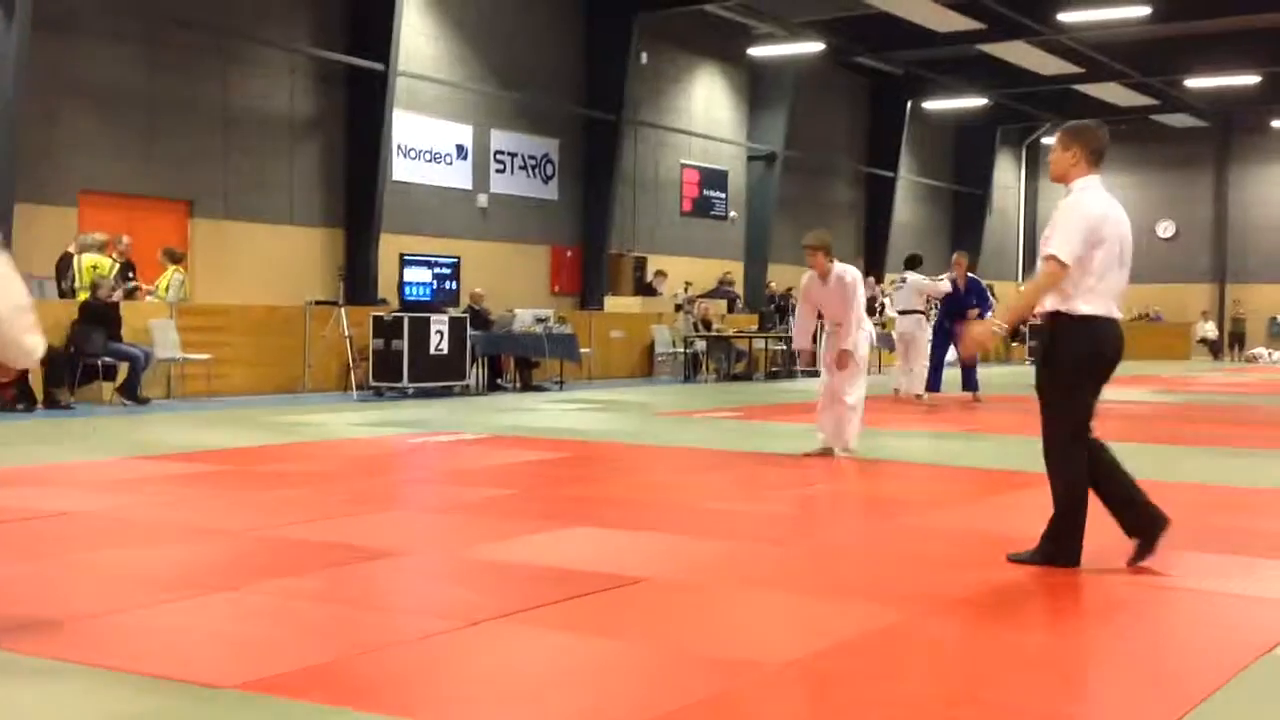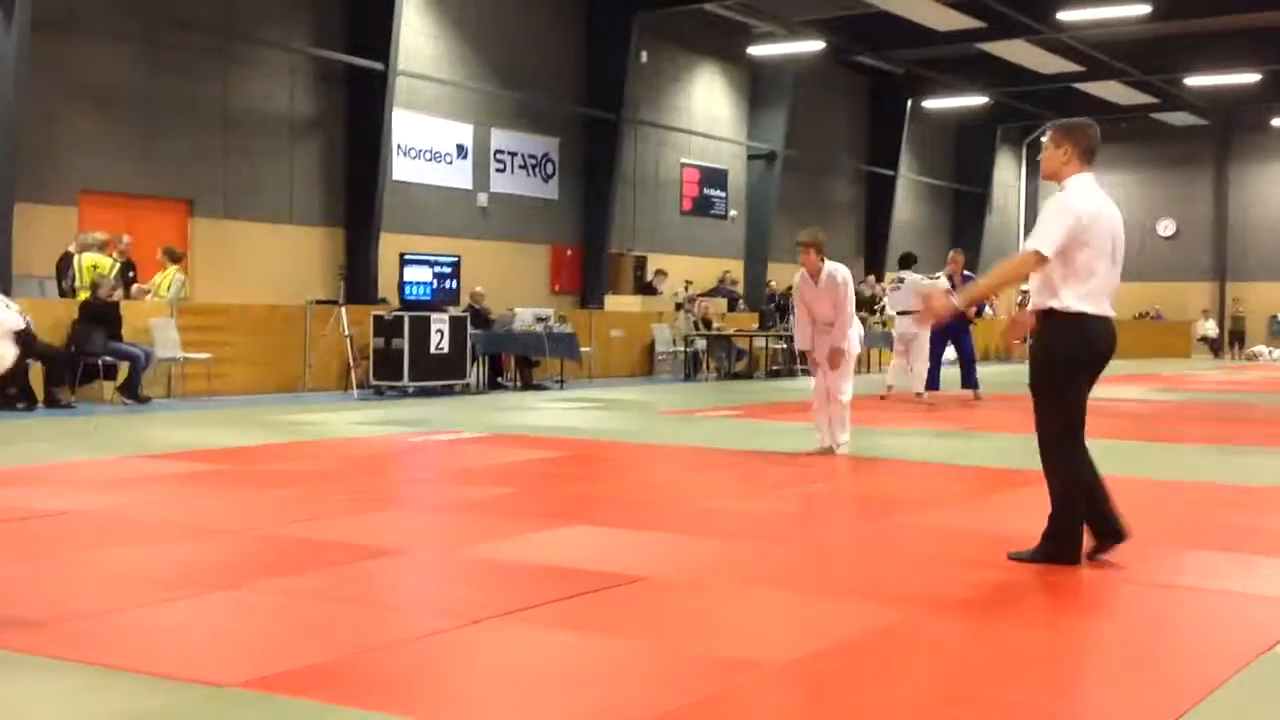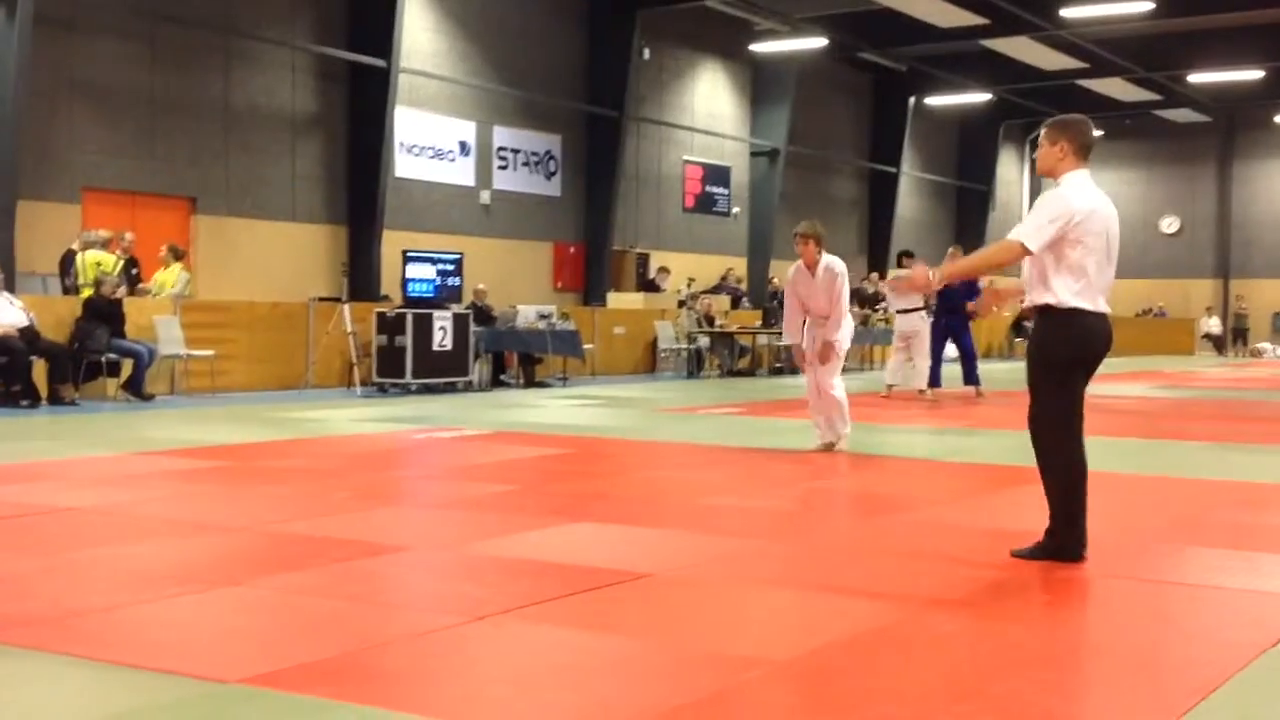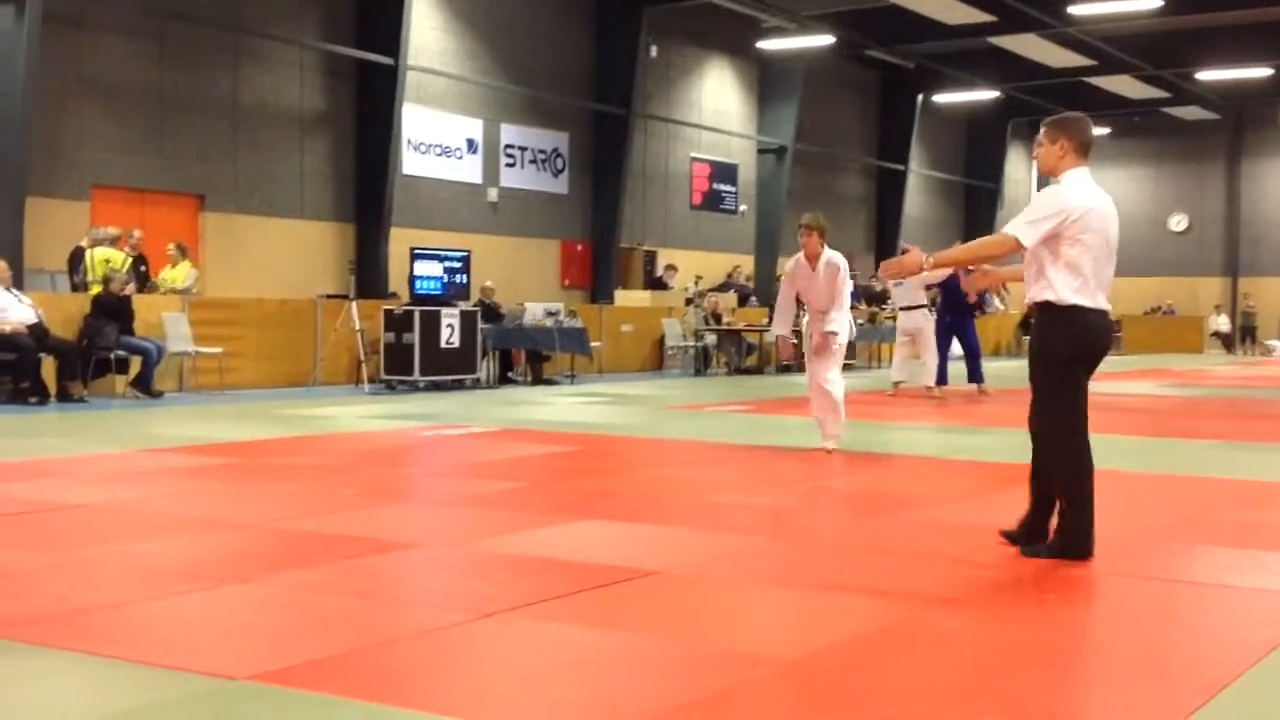
dt=0.1s
person 1, frame 1
left shoulder: (1078, 205)
right shoulder: (1109, 208)
left elbow: (1051, 274)
left wrist: (997, 322)
left hip: (1074, 336)
right hip: (1101, 332)
left knee: (1062, 441)
right knee: (1074, 438)
left ankle: (1062, 545)
right ankle: (1140, 518)
person 1, frame 2
left shoulder: (1069, 202)
right shoulder: (1103, 205)
left elbow: (1025, 262)
left wrist: (958, 300)
right wrist: (1038, 311)
left hip: (1066, 331)
right hip: (1093, 329)
left knee: (1059, 435)
right knee: (1064, 432)
left ankle: (1063, 544)
right ankle: (1101, 524)
person 1, frame 3
left shoulder: (1064, 199)
right shoulder: (1097, 202)
left elbow: (1006, 252)
left wrist: (938, 275)
right wrist: (1014, 291)
left hip: (1064, 327)
right hip: (1089, 324)
left knee: (1056, 433)
right knee: (1055, 429)
left ankle: (1065, 540)
right ankle: (1065, 533)
person 1, frame 4
left shoulder: (1063, 197)
right shoulder: (1100, 200)
left elbow: (1000, 245)
left wrist: (929, 262)
right wrist: (1002, 276)
left hip: (1065, 324)
right hip: (1090, 321)
left knee: (1062, 431)
right knee: (1054, 426)
left ankle: (1074, 538)
right ankle: (1037, 526)
person 2, frame 1
left shoulder: (849, 276)
right shoulder: (808, 281)
left elbow: (853, 317)
right elbow: (805, 317)
left wrist: (845, 349)
right wrist: (804, 348)
left hip: (855, 336)
right hip: (832, 334)
left knee: (847, 393)
right knee: (828, 393)
left ankle: (847, 444)
right ankle: (827, 443)
person 2, frame 2
left shoulder: (839, 275)
right shoulder: (800, 280)
left elbow: (845, 315)
right elbow: (803, 317)
left wrist: (838, 348)
right wrist: (807, 350)
left hip: (844, 334)
right hip: (821, 334)
left knee: (840, 391)
right knee: (820, 392)
left ankle: (840, 442)
right ankle: (826, 442)
person 2, frame 3
left shoulder: (835, 268)
right shoulder: (794, 272)
left elbow: (840, 309)
right elbow: (793, 311)
left wrist: (830, 342)
right wrist: (795, 346)
left hip: (837, 329)
right hip: (813, 328)
left knee: (829, 385)
right knee: (814, 388)
left ankle: (840, 434)
right ankle: (827, 438)
person 2, frame 4
left shoulder: (836, 262)
right shoulder: (793, 265)
left elbow: (841, 302)
right elbow: (785, 302)
left wrist: (827, 335)
right wrist: (783, 337)
left hip: (835, 325)
right hip: (813, 324)
left knee: (826, 379)
right knee: (815, 383)
left ankle: (832, 435)
right ankle: (828, 434)
